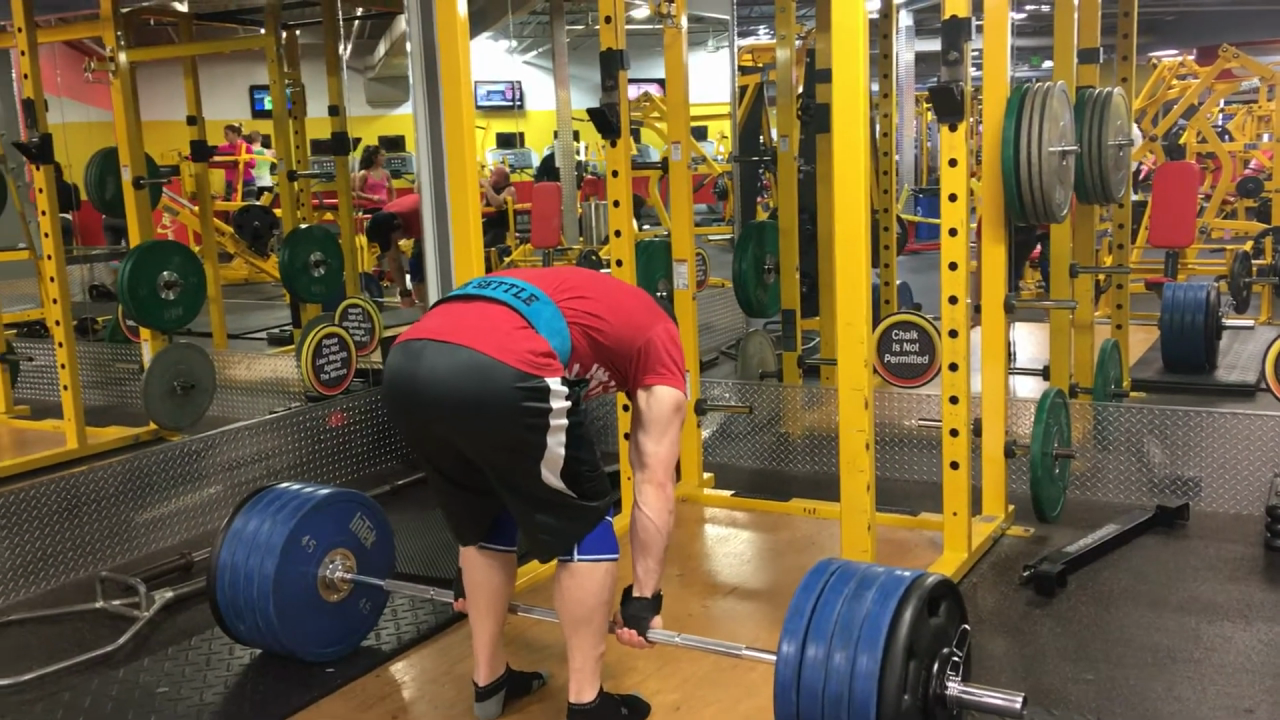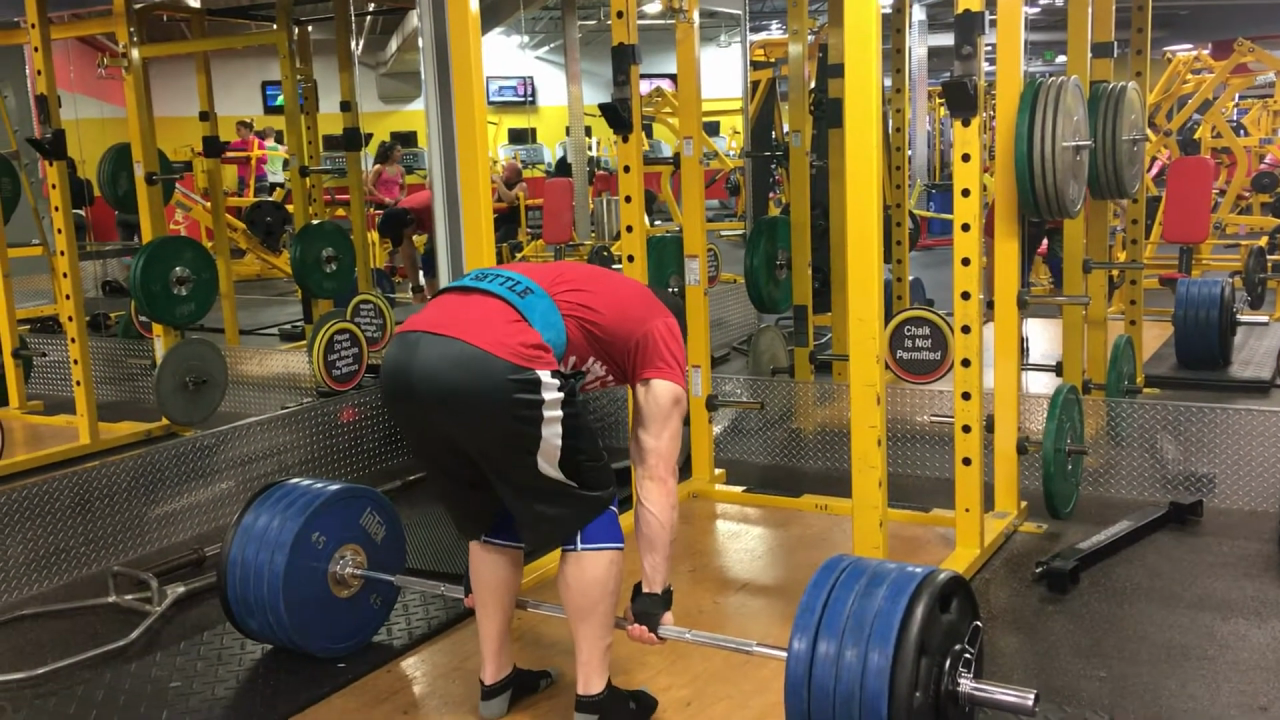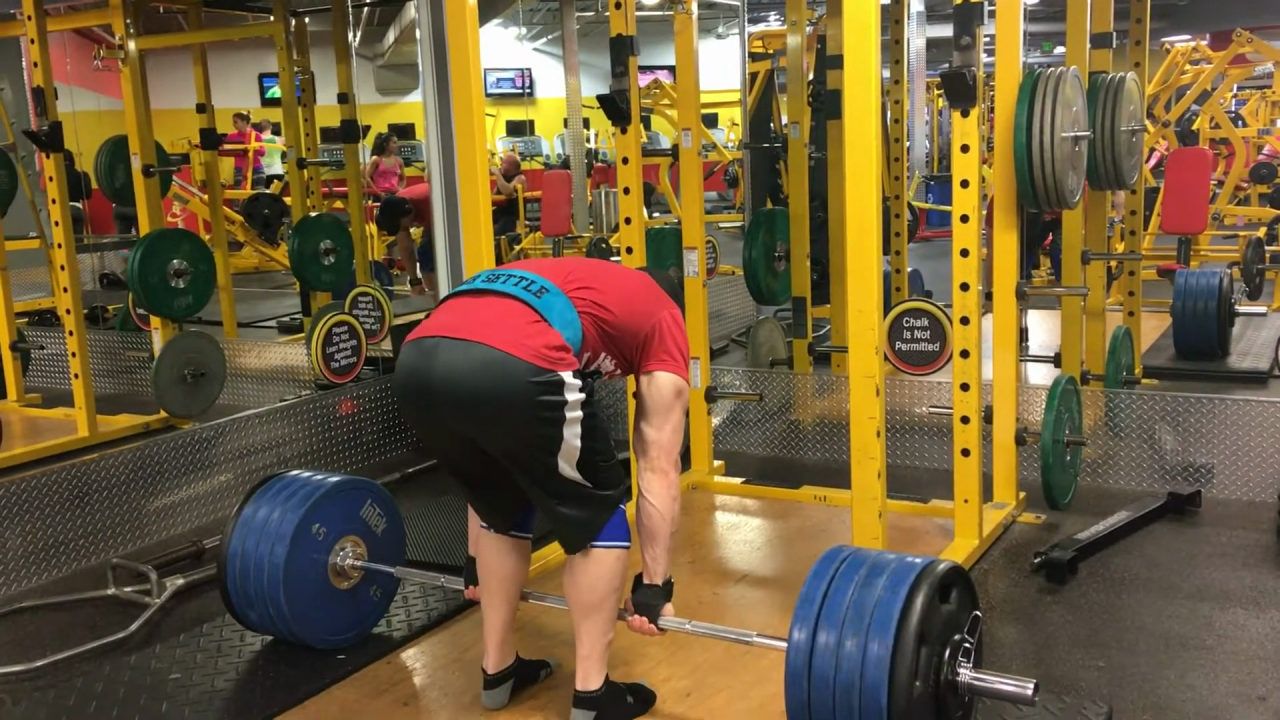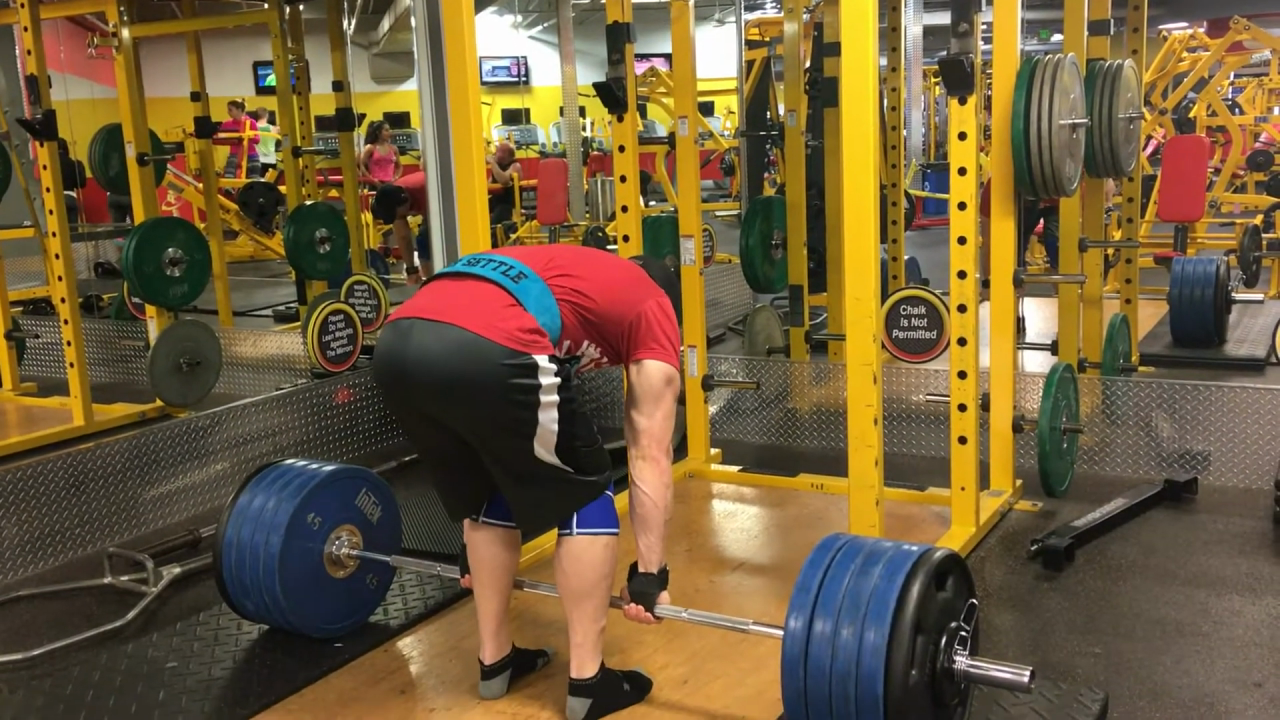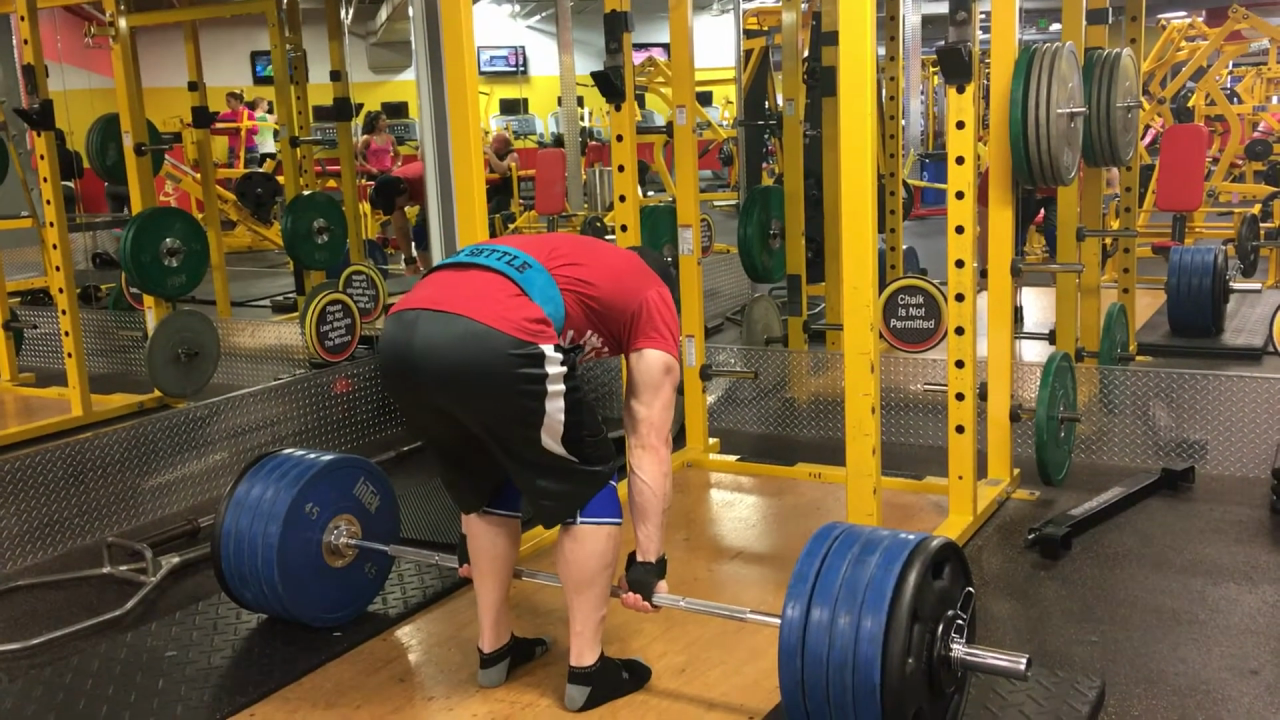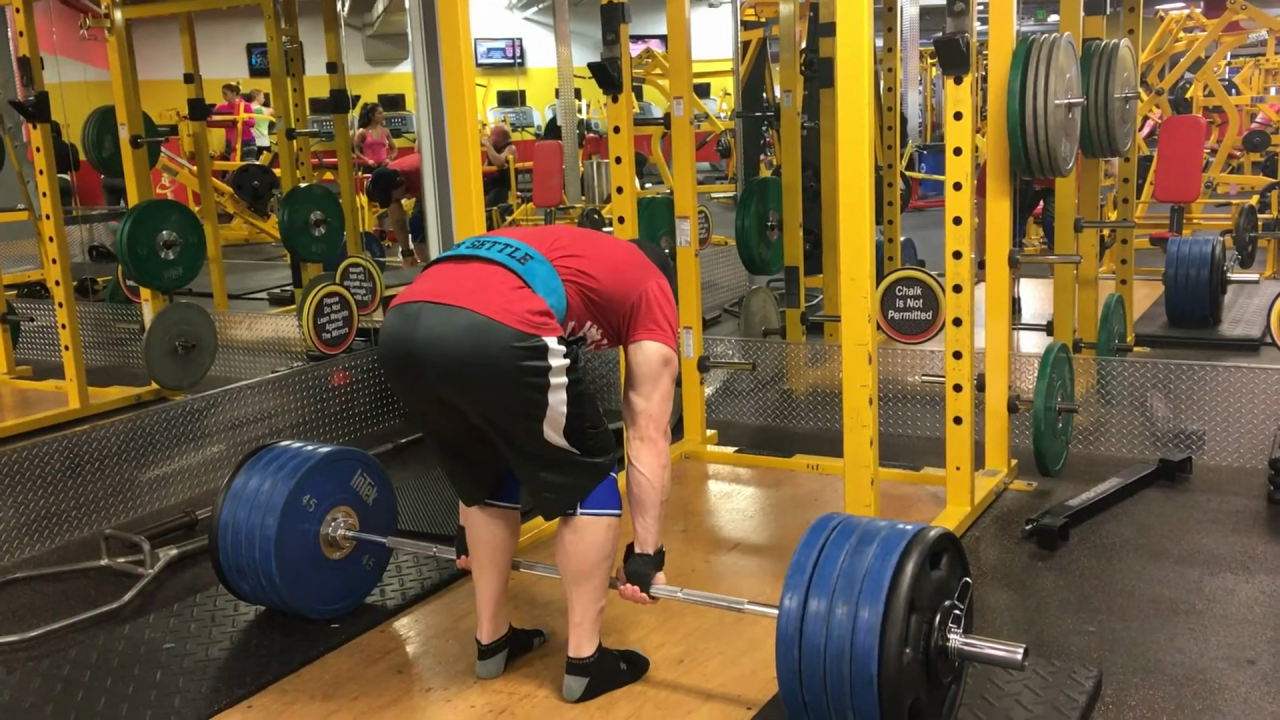
dt=0.4s
person 1, frame 1
right shoulder: (658, 338)
left elbow: (508, 469)
right elbow: (654, 481)
left wrist: (471, 575)
right wrist: (644, 597)
left hip: (407, 364)
right hip: (498, 375)
left knee: (483, 515)
right knee: (584, 524)
left ankle: (488, 681)
person 1, frame 2
right shoulder: (659, 331)
left elbow: (511, 464)
right elbow: (657, 476)
left wrist: (477, 573)
right wrist: (653, 594)
left hip: (406, 354)
right hip: (495, 366)
left knee: (493, 512)
right knee: (588, 513)
left ankle: (495, 680)
person 1, frame 3
right shoulder: (663, 318)
left elbow: (496, 458)
right elbow: (658, 466)
left wrist: (476, 563)
right wrist: (654, 586)
left hip: (418, 360)
right hip: (511, 369)
left knee: (503, 504)
right knee: (597, 511)
left ankle: (497, 670)
person 1, frame 4
right shoulder: (653, 308)
left elbow: (501, 446)
right elbow: (650, 455)
left wrist: (472, 554)
right wrist: (650, 573)
left hip: (397, 344)
right hip: (488, 352)
left knee: (489, 494)
right knee: (584, 498)
left ankle: (495, 661)
right ankle: (588, 682)
person 1, frame 5
right shoulder: (651, 297)
left elbow: (496, 433)
right elbow: (649, 443)
left wrist: (470, 540)
right wrist: (649, 562)
left hip: (401, 334)
right hip: (495, 342)
left knee: (489, 483)
right knee: (587, 487)
left ankle: (493, 649)
right ankle: (587, 671)
person 1, frame 6
right shoulder: (650, 288)
left elbow: (492, 425)
right elbow: (648, 434)
left wrist: (467, 531)
right wrist: (647, 554)
left hip: (403, 327)
right hip: (497, 334)
left knee: (489, 474)
right knee: (589, 479)
left ankle: (492, 641)
right ankle: (585, 663)
